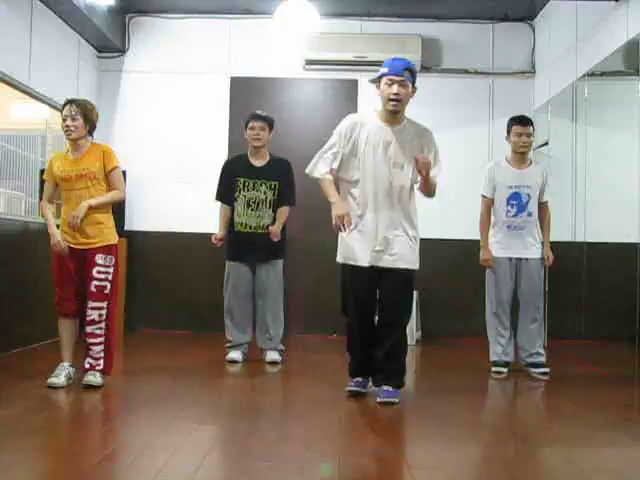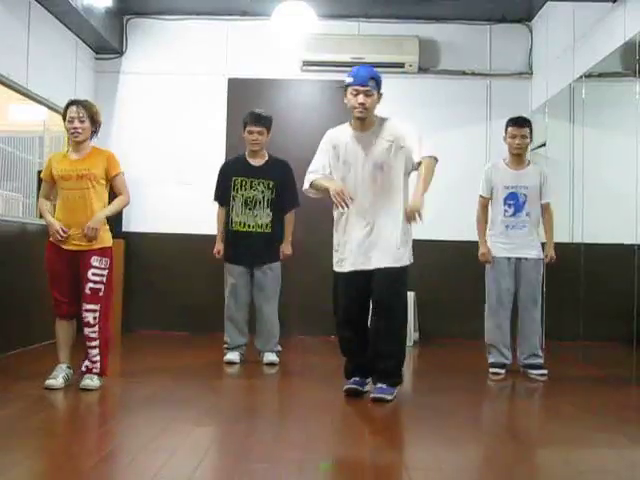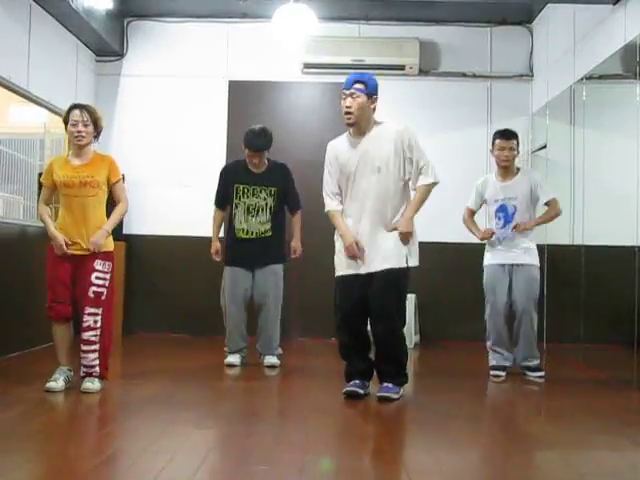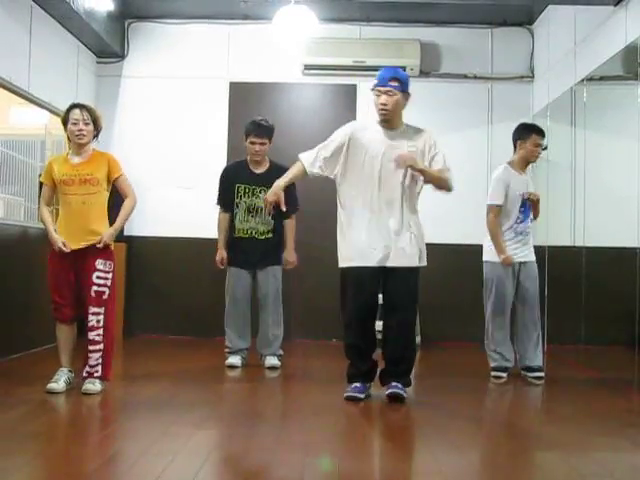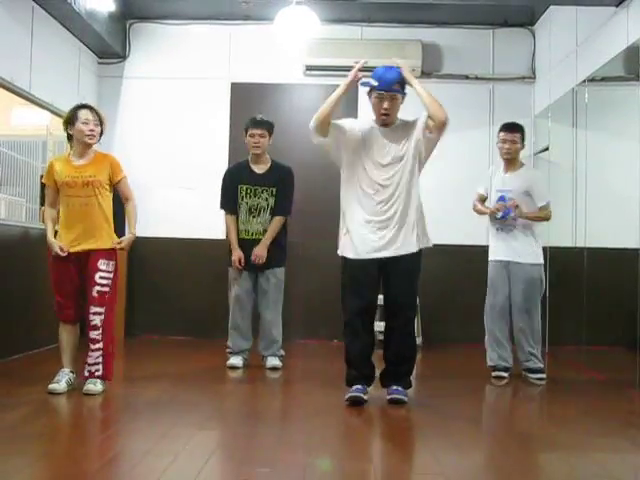
dt=0.4s
person 1, frame 1
left shoulder: (423, 137)
right shoulder: (354, 125)
left elbow: (430, 192)
right elbow: (322, 167)
left wrist: (426, 176)
right wrist: (336, 201)
left hip: (399, 240)
right hip: (359, 239)
left knee: (395, 313)
right knee: (358, 311)
left ankle: (389, 379)
right ankle: (360, 371)
person 1, frame 2
left shoulder: (395, 131)
right shoulder: (333, 138)
left elbow: (427, 158)
right elbow: (312, 181)
left wrist: (418, 197)
right wrist: (331, 184)
left hip: (389, 241)
right hip: (349, 242)
left knee: (389, 312)
right knee: (348, 314)
left ankle: (386, 378)
right ankle: (357, 373)
person 1, frame 3
left shoulder: (398, 136)
right shoulder: (335, 148)
left elbow: (426, 179)
right elbow: (332, 199)
left wrist: (408, 216)
right wrist: (344, 232)
left hip: (389, 248)
right hip: (352, 251)
left knee: (387, 315)
right knee: (348, 316)
left ankle: (391, 378)
right ankle: (357, 375)
person 1, frame 4
left shoulder: (422, 140)
right shoulder: (354, 133)
left elbow: (446, 184)
right elbow: (312, 159)
left wrist: (418, 167)
right wrist: (281, 183)
left hip: (403, 244)
right hip: (361, 244)
left knee: (401, 313)
right knee: (358, 313)
left ankle: (396, 377)
right ankle: (359, 377)
person 1, frame 5
left shoulder: (416, 133)
right shoulder: (351, 133)
left elbow: (441, 119)
right elbow: (318, 126)
left wrist: (412, 81)
right wrist: (347, 84)
left hip: (404, 242)
right hip: (359, 242)
left knee: (401, 313)
right knee: (357, 313)
left ankle: (397, 380)
right ankle: (358, 380)
person 2, frame 1
left shoulder: (103, 152)
right shoulder: (56, 161)
left elbow: (120, 192)
right elbow: (46, 202)
left wrist: (87, 205)
right wrist: (52, 229)
left hip: (100, 241)
right hip: (67, 242)
left knee: (97, 305)
right knee: (66, 304)
left ankle: (95, 367)
right ankle: (66, 365)
person 2, frame 2
left shoulder: (105, 157)
right shoulder: (55, 161)
left elbow: (124, 196)
right elbow: (43, 198)
left wrist: (101, 216)
right wrist: (50, 221)
left hip: (94, 244)
right hip: (61, 243)
left knee: (93, 307)
right knee: (63, 306)
left ankle: (92, 369)
right ankle: (63, 367)
person 2, frame 3
left shoulder: (107, 163)
right shoulder: (55, 165)
left elbow: (122, 203)
right elbow: (43, 204)
left wrist: (104, 232)
right wrist: (53, 232)
left hip: (97, 249)
right hip: (63, 248)
left knee: (94, 311)
right knee: (59, 309)
left ankle: (93, 372)
right ankle: (64, 369)
person 2, frame 4
left shoulder: (106, 160)
right shoulder: (54, 165)
left elbow: (130, 197)
right elbow: (44, 205)
left wrist: (115, 229)
right wrist: (52, 234)
left hip: (97, 246)
right hip: (63, 247)
left knee: (96, 310)
right knee: (63, 310)
left ankle: (95, 374)
right ankle: (65, 371)
person 2, frame 5
left shoulder: (109, 163)
right shoulder: (56, 165)
left elbow: (128, 199)
right elbow: (50, 206)
left wrist: (131, 232)
right wrist: (51, 237)
left hip: (101, 248)
right hip: (66, 249)
left knee: (98, 311)
right knee: (67, 311)
left ankle: (97, 374)
right ankle: (66, 371)
person 3, frame 1
left shoulder: (540, 171)
right shoulder: (495, 169)
left elbow: (543, 210)
right elbow: (485, 210)
left wrist: (547, 244)
right wrist: (484, 246)
left hip: (531, 251)
right hip: (500, 251)
left knee: (532, 306)
right knee: (498, 305)
left ankle: (533, 357)
right ankle: (500, 356)
person 3, frame 2
left shoulder: (539, 172)
right shoulder: (492, 170)
left elbow: (546, 210)
right elbow: (482, 208)
left wrist: (549, 244)
right wrist: (482, 242)
left hip: (531, 252)
right hip: (498, 251)
left knee: (531, 306)
right knee: (497, 305)
left ankle: (531, 358)
right ankle: (498, 358)
person 3, frame 3
left shoulder: (530, 178)
right shoulder: (484, 184)
left elbow: (555, 208)
right elbow: (467, 215)
left wrist: (532, 223)
right wrist: (479, 234)
left hip: (525, 258)
right hip: (495, 259)
left knee: (525, 308)
right knee: (495, 310)
left ankle: (528, 360)
right ankle: (500, 359)
person 3, frame 4
left shoulder: (528, 177)
right shoulder: (502, 175)
right elbow: (492, 217)
left wrist: (536, 202)
right wrist: (502, 252)
left hip: (526, 255)
right hip: (499, 257)
left knee: (529, 311)
right knee: (499, 310)
left ankle: (530, 362)
right ankle: (500, 362)
person 3, frame 5
left shoulder: (531, 176)
right shoulder: (493, 172)
left elbow: (546, 213)
right elbow: (477, 202)
left wrist: (524, 214)
right wrist: (486, 210)
left hip: (527, 256)
right hip: (498, 254)
left knee: (525, 310)
right knee: (496, 309)
left ankle: (532, 363)
right ankle: (501, 362)
person 4, frame 1
left shoulder: (282, 167)
right shoulder: (232, 166)
left elbow: (286, 204)
right elbow: (226, 203)
left wrist: (278, 226)
right wrist: (221, 229)
left hip: (270, 246)
right hip: (238, 245)
left knee: (271, 296)
right knee: (237, 296)
left ankle: (272, 346)
right ankle: (237, 344)
person 4, frame 2
left shoulder: (281, 168)
right shoulder: (230, 167)
left elbow: (289, 209)
right elbow: (223, 206)
left wrist: (287, 242)
right wrist: (219, 240)
left hip: (268, 248)
right hip: (236, 246)
left knee: (267, 299)
right knee: (236, 299)
left ankle: (269, 348)
right ankle: (235, 346)
person 4, frame 3
left shoulder: (281, 172)
right shoulder: (230, 171)
left elbow: (294, 208)
right elbow: (220, 208)
left wrist: (296, 238)
right wrist: (215, 239)
left hip: (270, 252)
right hip: (237, 250)
left knee: (270, 303)
right knee: (233, 302)
left ankle: (270, 351)
right ankle: (235, 349)
person 4, frame 4
left shoulder: (281, 174)
right shoulder: (231, 172)
left elbow: (289, 215)
right elbow: (224, 212)
left wrist: (290, 248)
right wrist: (221, 247)
left hip: (270, 252)
right hip: (238, 252)
left knee: (271, 302)
right knee: (236, 301)
left ankle: (271, 352)
right ankle: (236, 350)
person 4, frame 5
left shoulder: (283, 173)
right shoulder: (234, 173)
left elbow: (281, 215)
right elbow: (230, 214)
left wrist: (264, 245)
right wrist: (234, 248)
left hip: (272, 252)
right hip: (242, 250)
left knee: (270, 304)
right knee: (239, 303)
left ankle: (272, 352)
right ankle: (238, 351)
